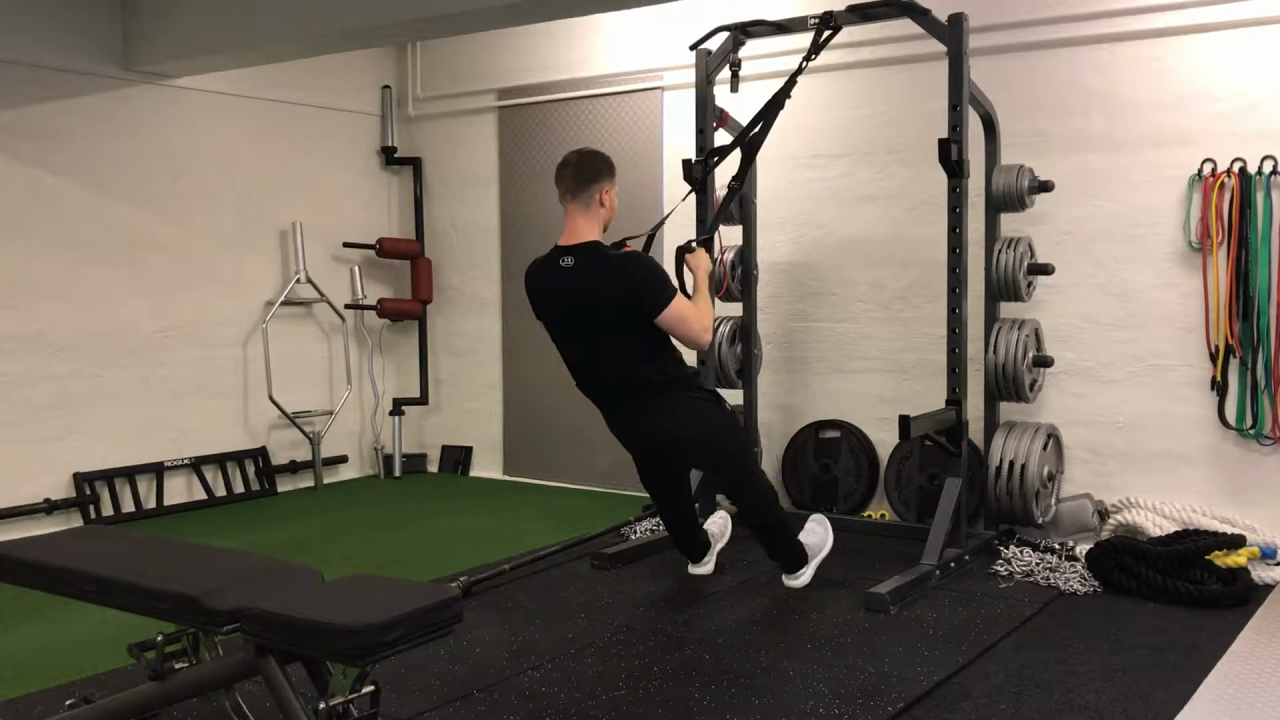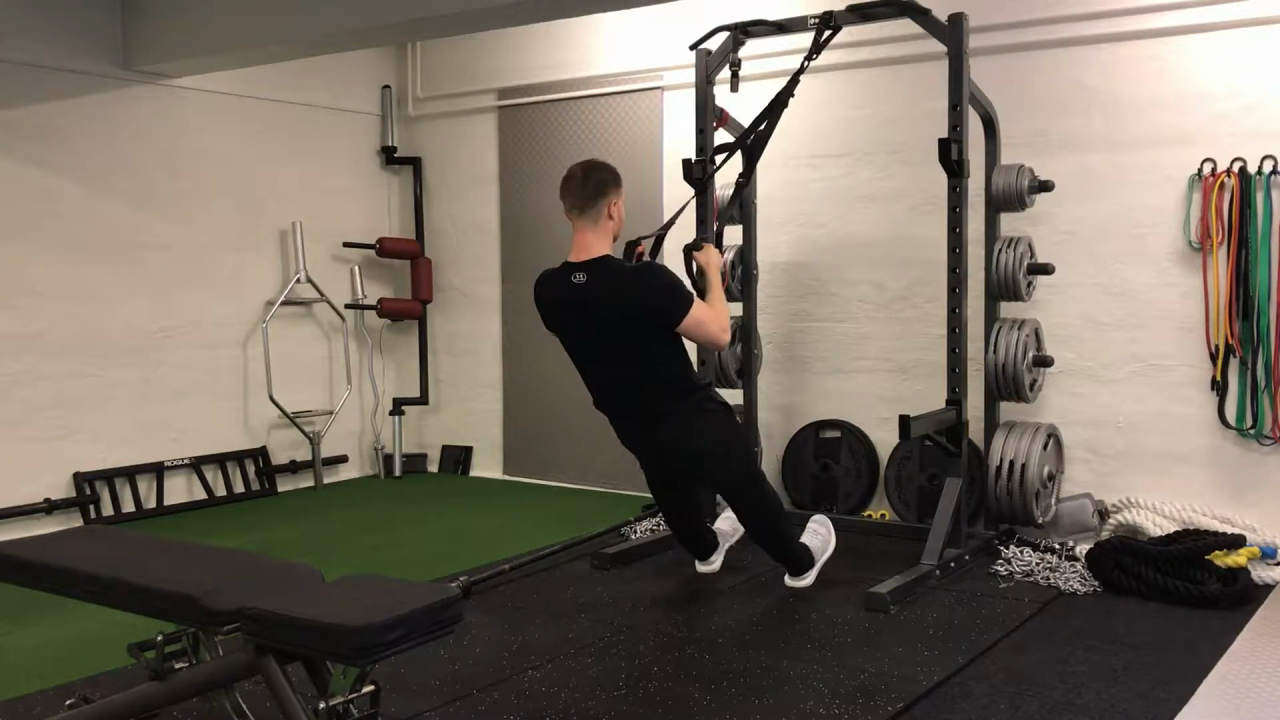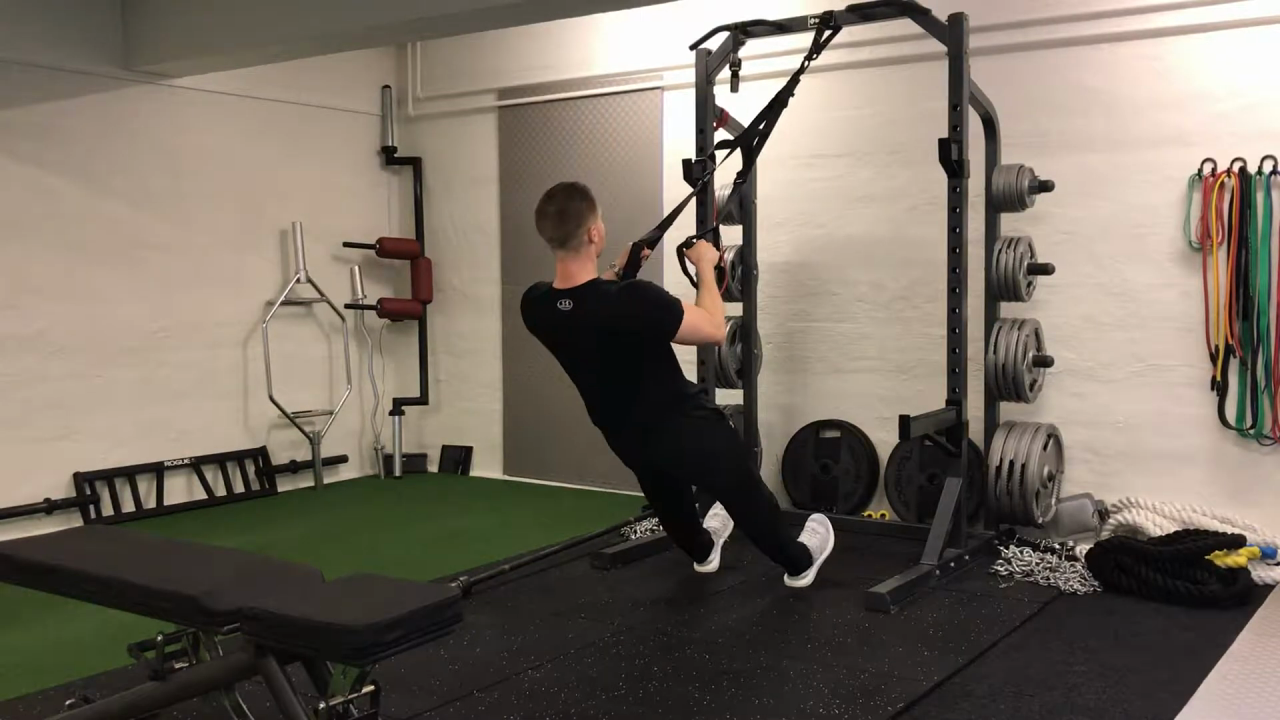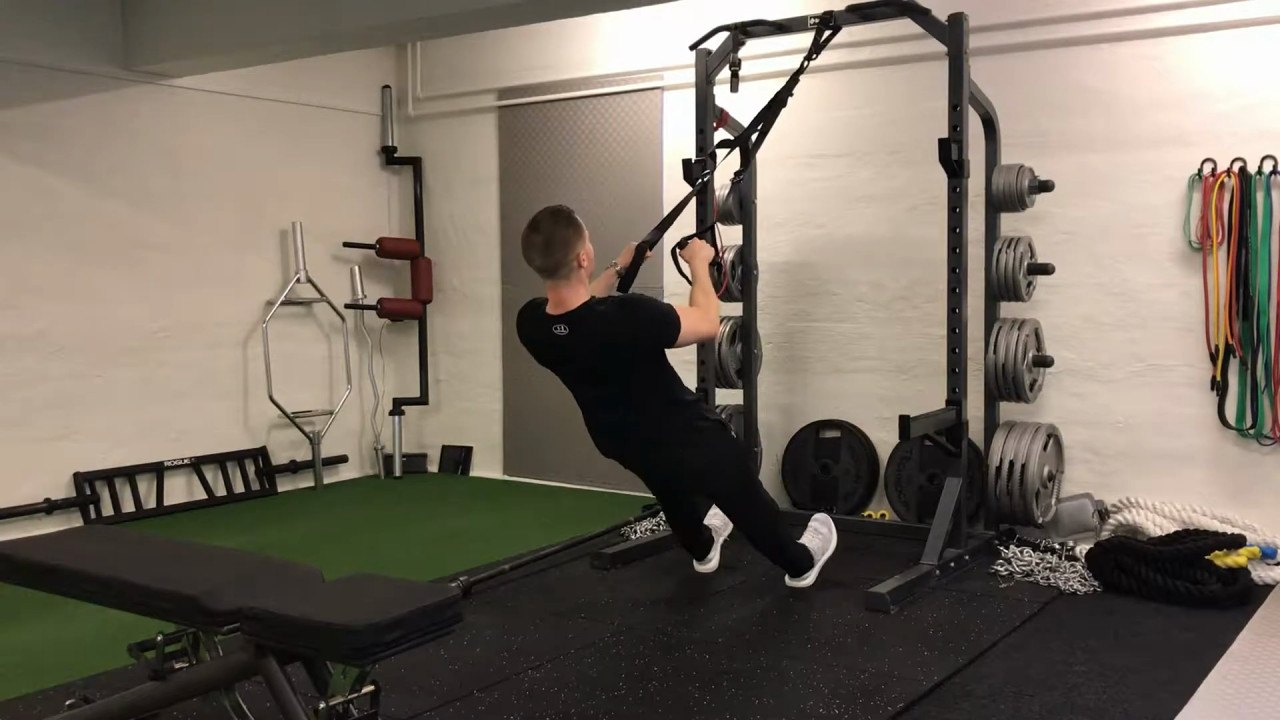
dt=0.4s
person 1, frame 1
left shoulder: (539, 278)
right shoulder: (630, 269)
right elbow: (699, 335)
right wrist: (701, 275)
left hip: (624, 417)
right hip: (679, 407)
left knee: (664, 480)
right knee: (743, 479)
left ankle: (698, 551)
right ankle: (794, 560)
person 1, frame 2
left shoulder: (549, 291)
right shoulder: (646, 281)
right elbow: (719, 335)
right wrist: (712, 271)
left hip: (634, 427)
right hip: (692, 420)
left knee: (672, 484)
right knee: (747, 491)
left ankle: (705, 548)
right ankle: (799, 563)
person 1, frame 3
left shoulder: (535, 307)
right shoulder: (635, 302)
right elbow: (714, 329)
left wrist: (617, 272)
right wrist: (705, 267)
left hip: (625, 437)
right hip: (686, 431)
left knee: (666, 487)
right knee: (742, 492)
left ankle: (701, 548)
right ankle: (798, 561)
person 1, frame 4
left shoulder: (530, 324)
right shoulder: (629, 317)
right elbow: (707, 323)
left wrist: (618, 269)
right wrist: (699, 264)
left hip: (625, 445)
right hip: (687, 440)
left knee: (672, 480)
right knee: (742, 496)
left ankle: (702, 547)
right ankle: (800, 563)
